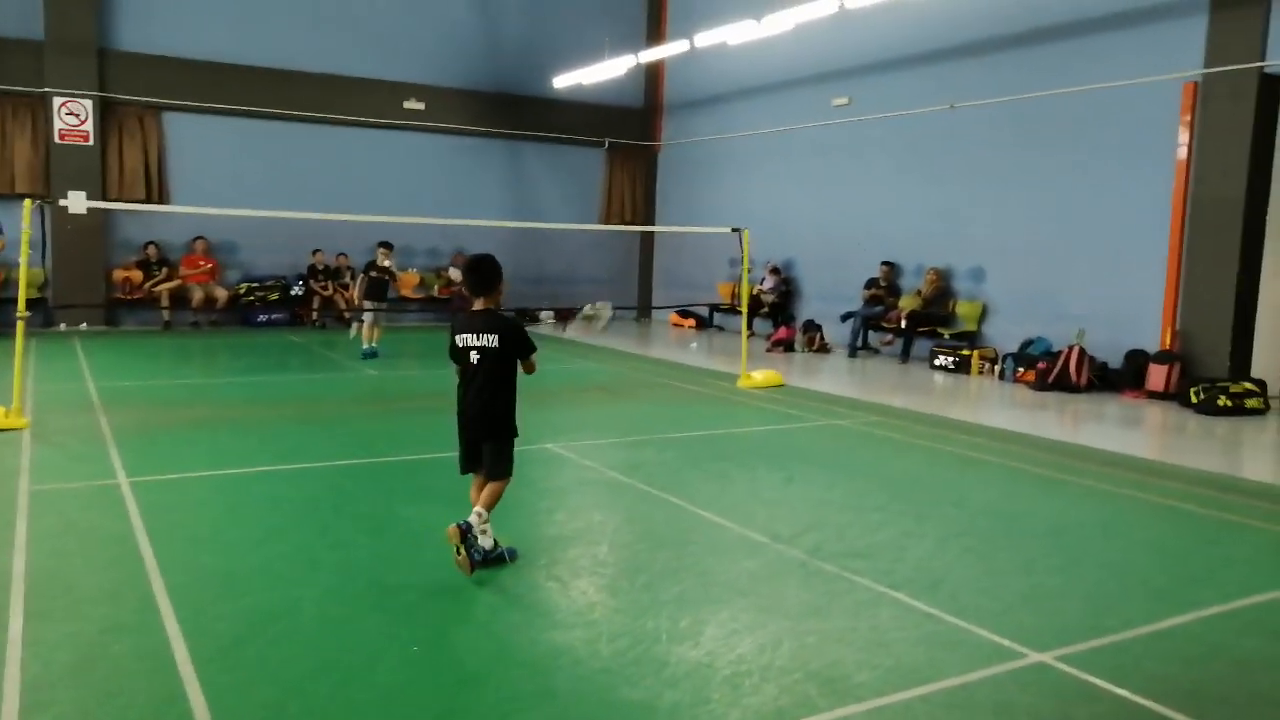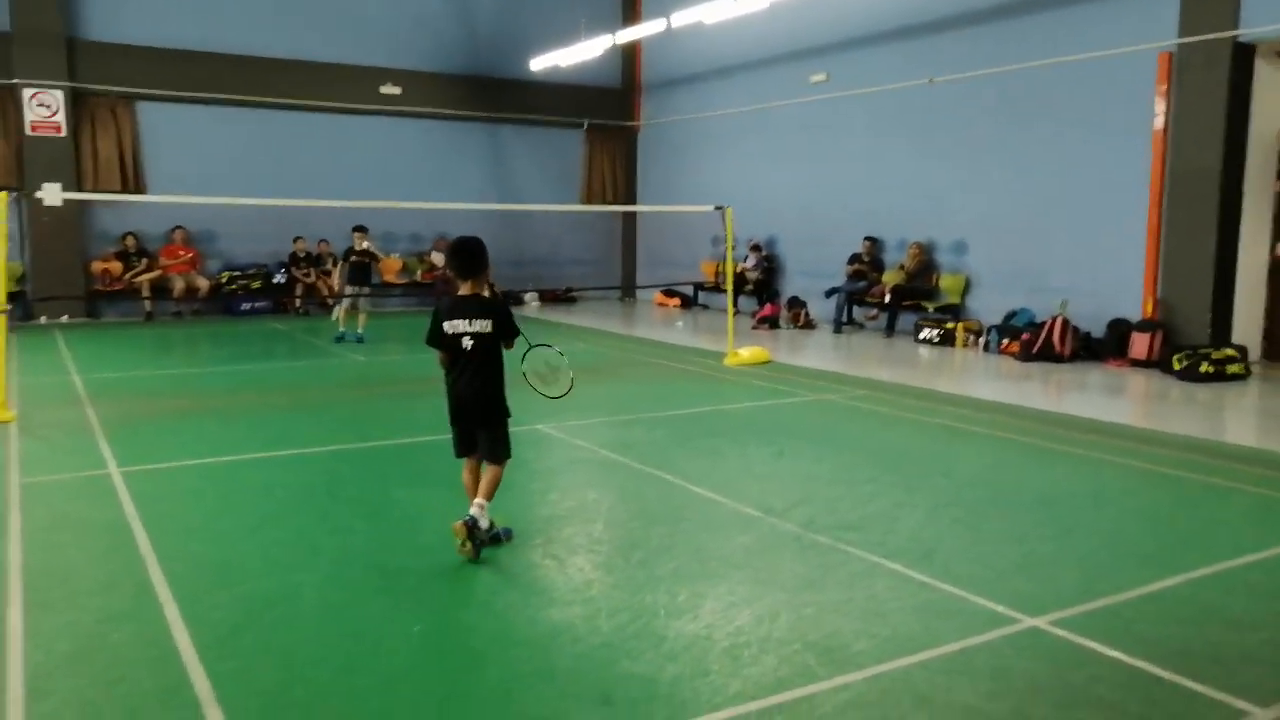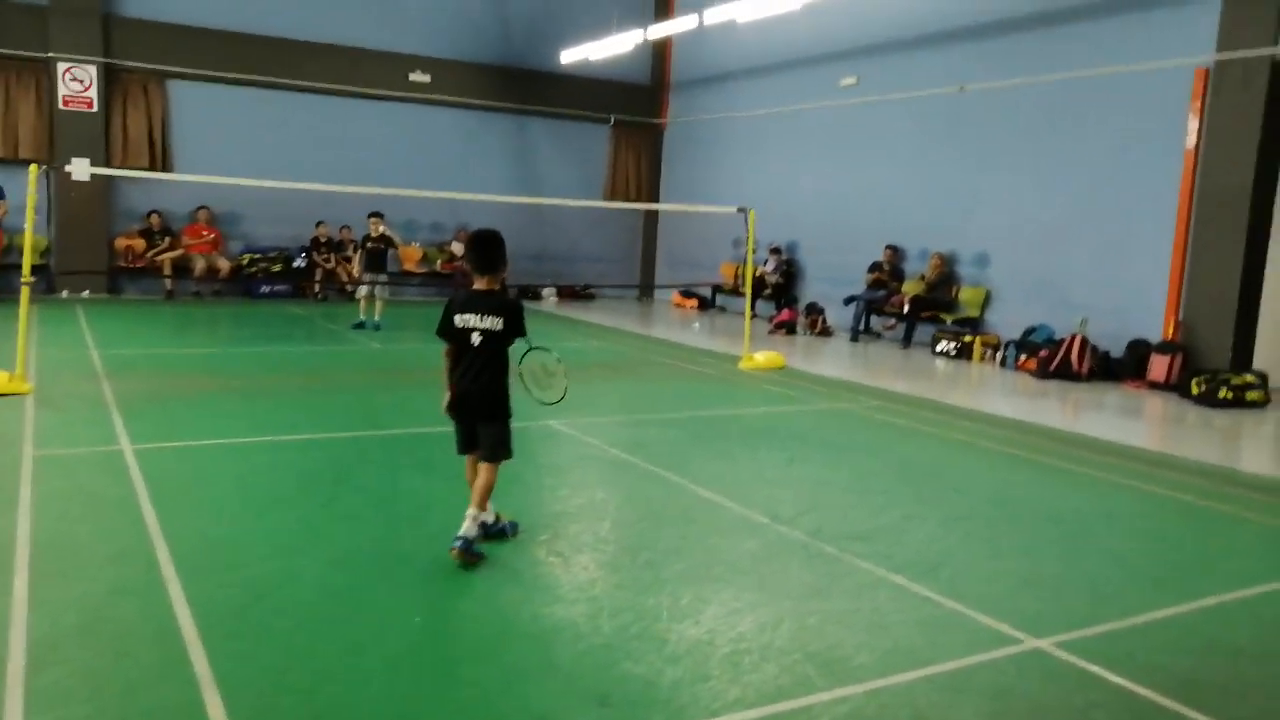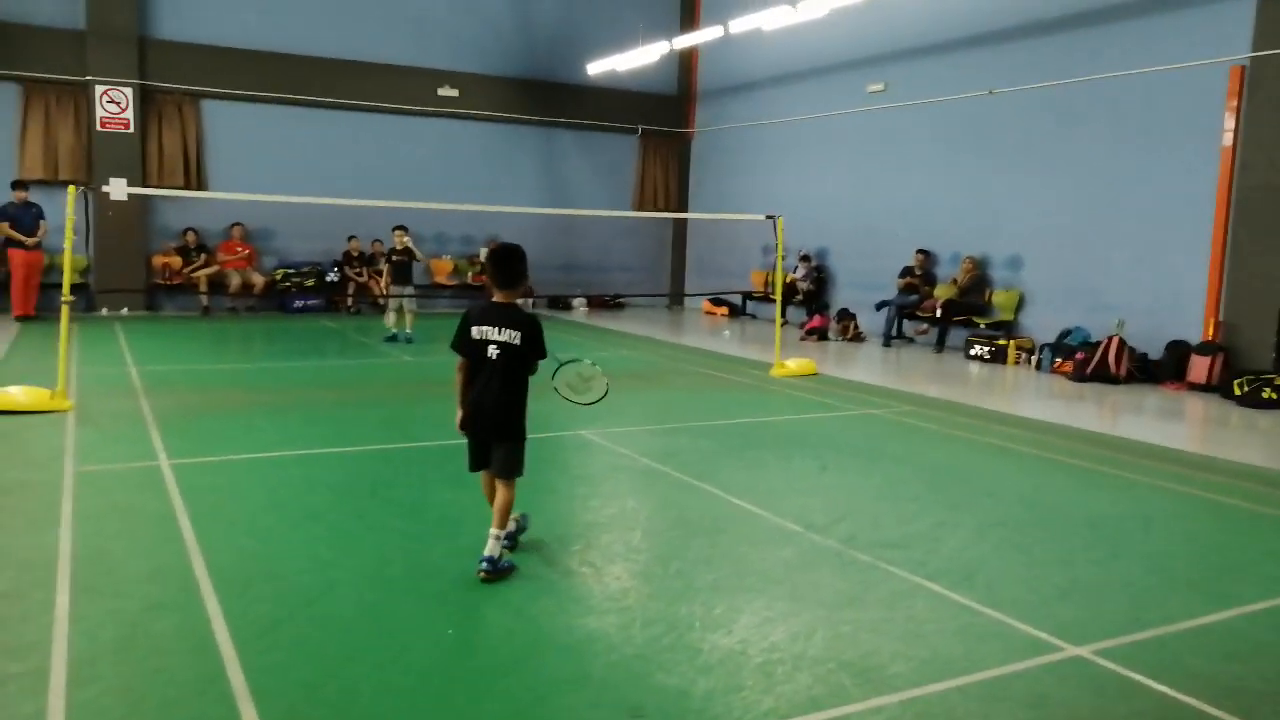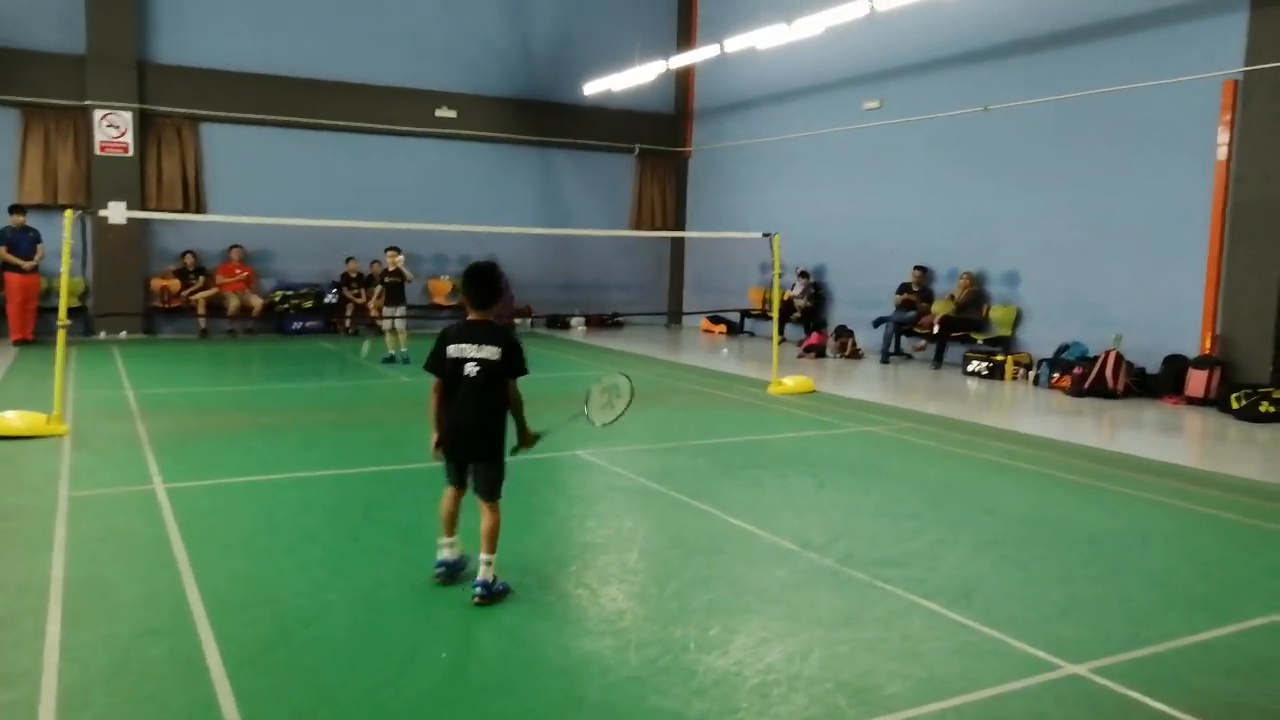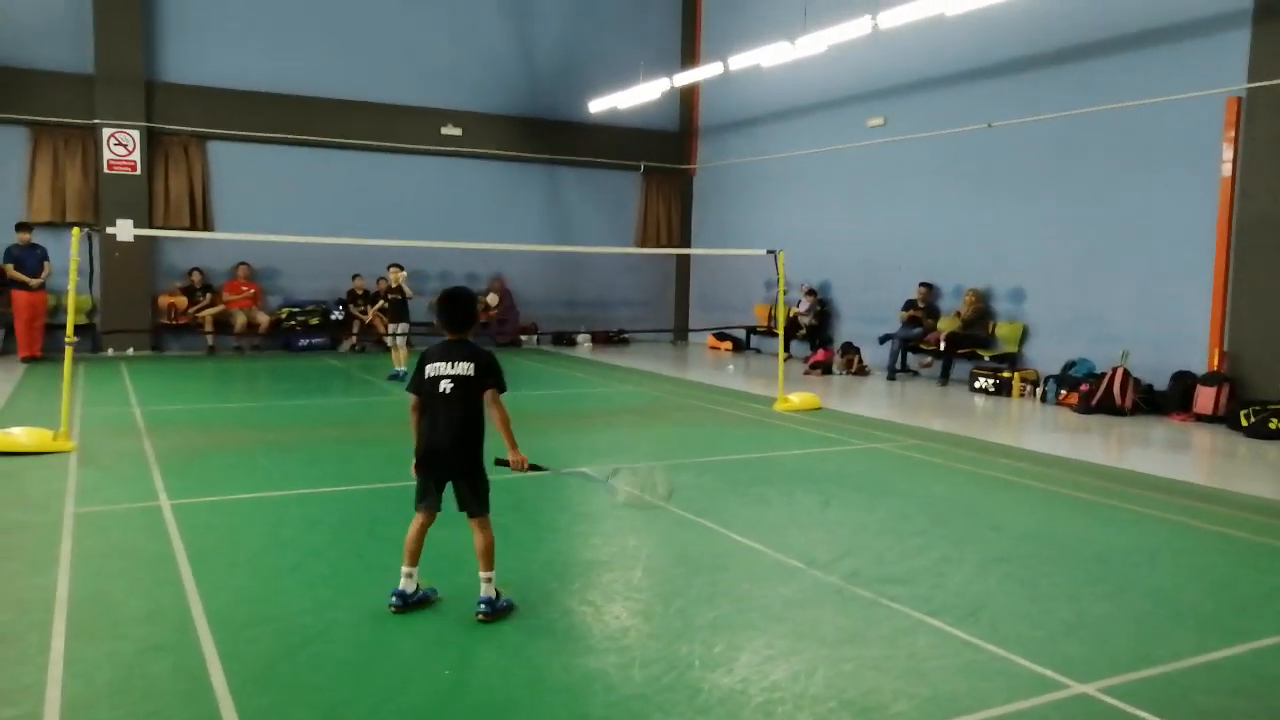
dt=0.2s
person 1, frame 1
left shoulder: (459, 324)
right shoulder: (509, 326)
left elbow: (460, 368)
right elbow: (529, 367)
left hip: (467, 413)
right hip: (496, 415)
left knee: (480, 477)
right knee: (498, 478)
left ankle: (485, 544)
right ankle: (470, 527)
person 1, frame 2
left shoulder: (443, 310)
right shoulder: (496, 308)
left elbow: (443, 358)
right elbow: (509, 344)
left hip: (458, 398)
right hip: (489, 399)
left knee: (471, 460)
right knee: (495, 462)
left ankle: (481, 525)
right ankle: (475, 518)
person 1, frame 3
left shoulder: (456, 303)
right shoulder: (509, 306)
left elbow: (449, 352)
left wrist: (449, 389)
left hip: (462, 394)
right hip: (492, 397)
left knee: (473, 458)
right knee: (490, 463)
left ankle: (487, 519)
right ankle: (466, 533)
person 1, frame 4
left shoulder: (473, 316)
right shoulder: (528, 323)
left elbow: (462, 366)
right elbow: (532, 369)
left wrist: (461, 406)
left hip: (476, 410)
right hip: (508, 413)
left knee: (488, 472)
right knee: (505, 481)
left ankle: (508, 526)
right ankle: (491, 556)
person 1, frame 5
left shoulder: (448, 336)
right shoulder: (506, 339)
left elbow: (437, 387)
right elbow: (512, 394)
left wrist: (436, 429)
right wrist: (522, 428)
left hip: (453, 431)
right hip: (487, 433)
left knee: (454, 489)
right knee: (489, 504)
left ankle: (447, 557)
right ankle: (485, 581)
person 1, frame 6
left shoulder: (428, 357)
right shoulder: (482, 358)
left elbow: (415, 407)
right elbow: (493, 403)
left wrist: (418, 449)
right wrist: (512, 448)
left hip: (430, 451)
right hip: (465, 452)
left knee: (423, 516)
right knee: (479, 521)
left ankle: (405, 590)
right ankle: (488, 597)
